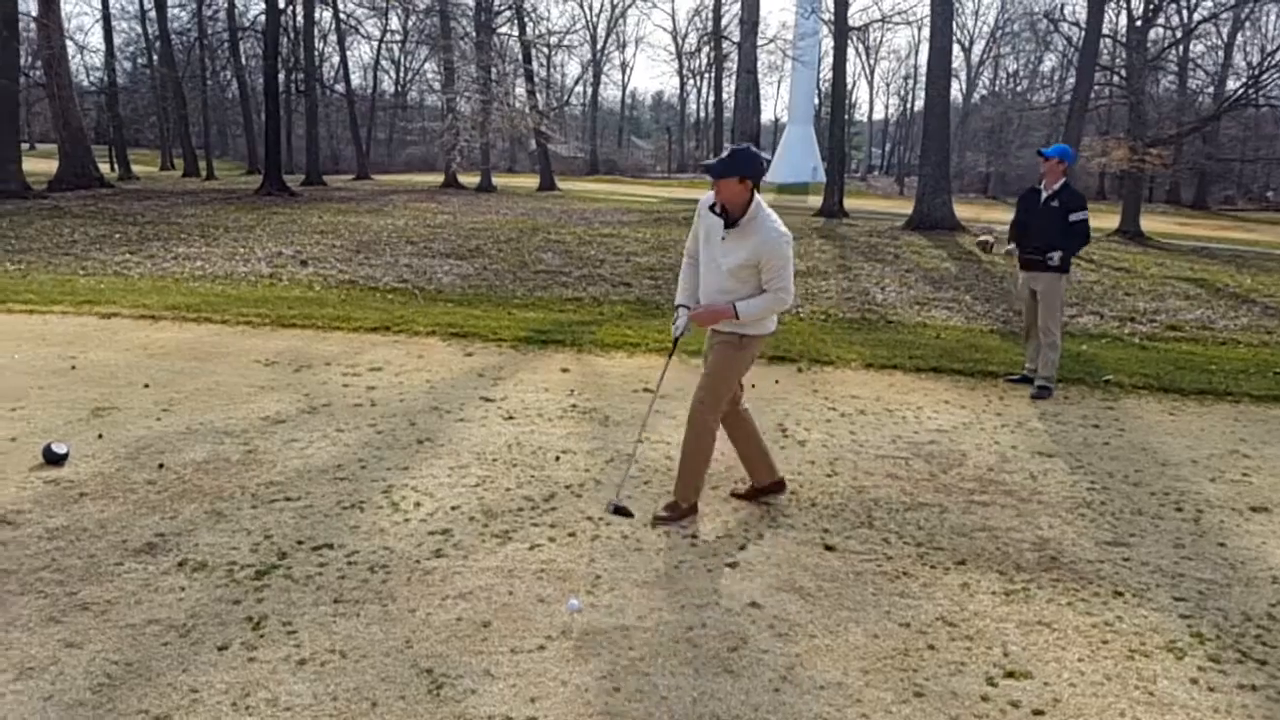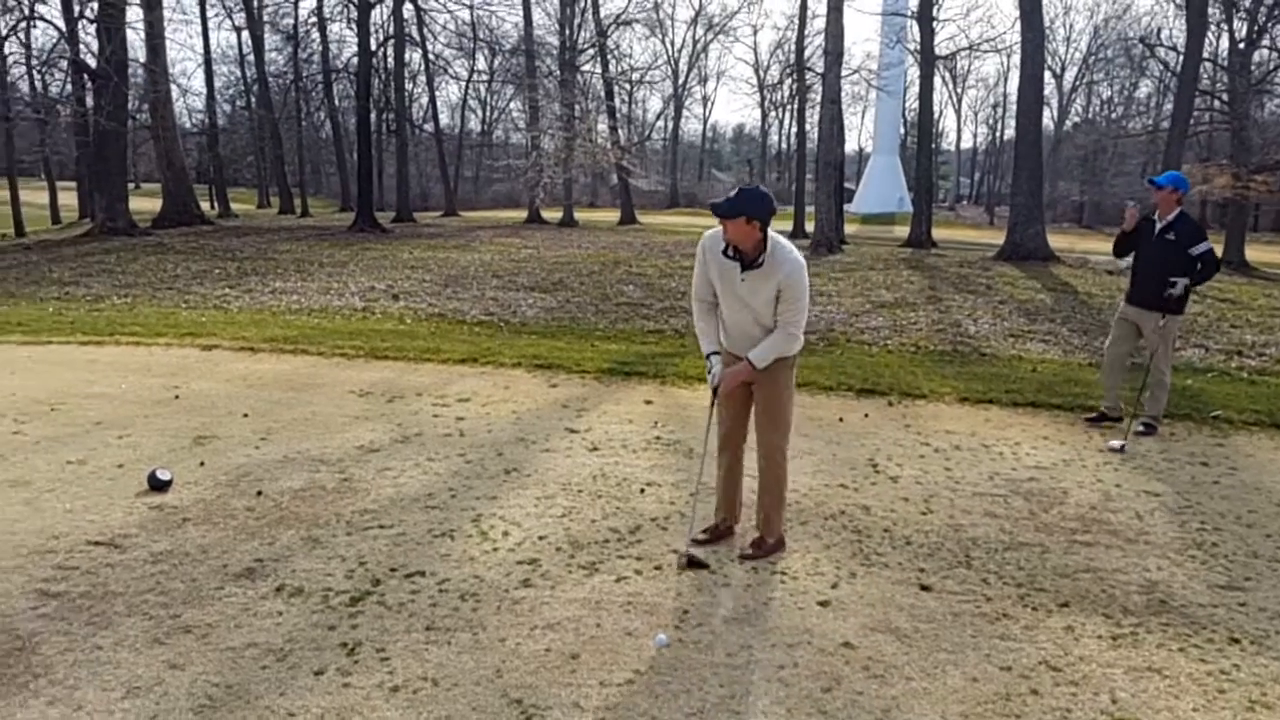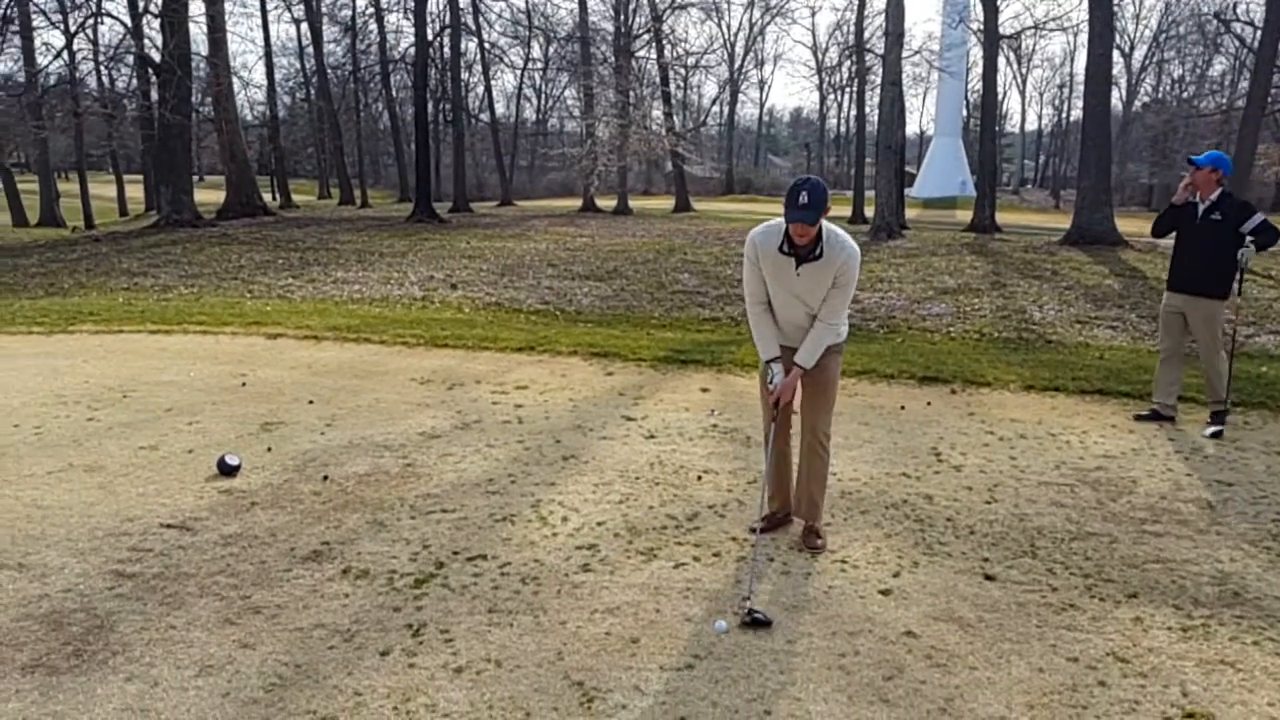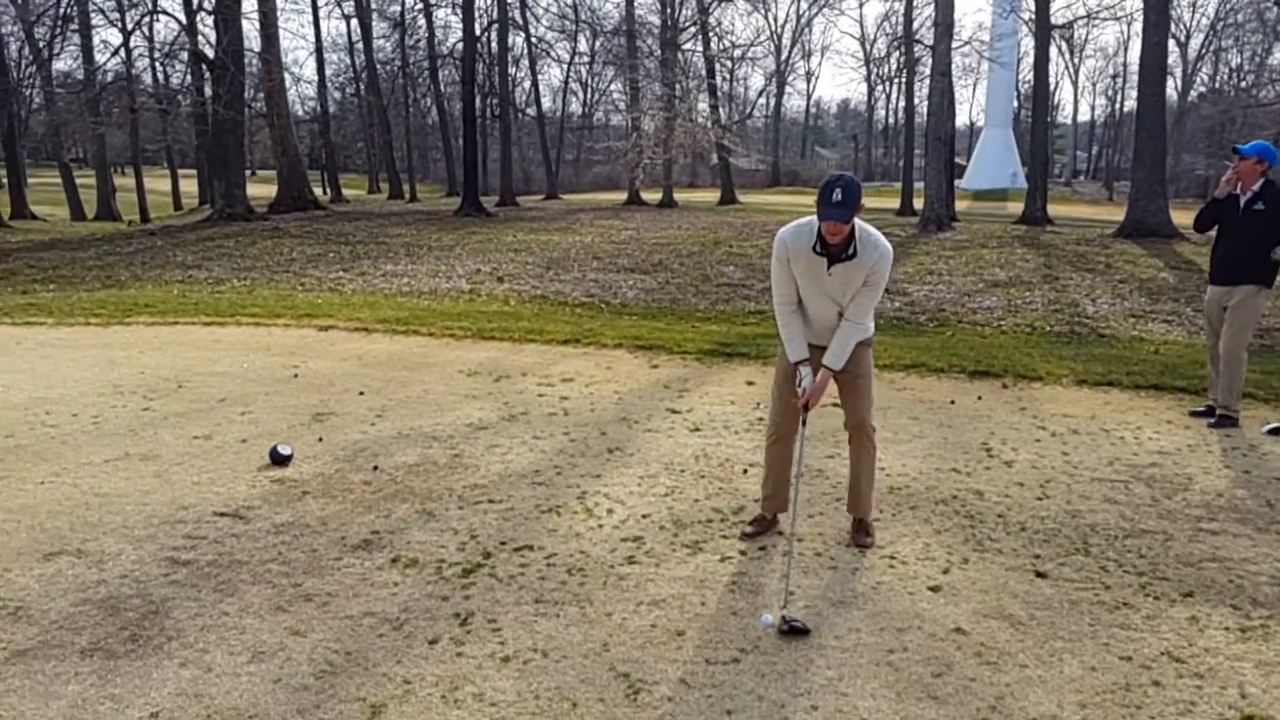
dt=0.7s
person 1, frame 1
left shoulder: (771, 236)
right shoulder: (707, 206)
left elbow: (780, 297)
right elbow: (692, 257)
left wrist: (728, 311)
right wrist: (684, 304)
left hip: (742, 334)
right hip: (717, 328)
left knee: (702, 412)
right knee: (728, 406)
left ankle: (685, 499)
right ankle: (766, 478)
person 1, frame 2
left shoulder: (790, 265)
right shoulder: (710, 245)
left elbow: (789, 332)
right elbow: (703, 303)
left wrist: (745, 368)
right wrist: (712, 355)
left hip: (775, 361)
right hip: (732, 355)
left knee: (771, 447)
right knee: (729, 439)
left ankle: (771, 533)
right ankle: (725, 519)
person 1, frame 3
left shoulder: (846, 252)
right shoulder: (759, 241)
left elbow: (829, 321)
right elbow: (756, 305)
left wrist: (796, 372)
right wrist: (774, 362)
left hip: (823, 348)
right hip: (777, 344)
left knee: (816, 432)
right knee: (774, 427)
left ankle: (811, 519)
right ankle: (780, 506)
person 1, frame 4
left shoulder: (878, 251)
right shoulder: (788, 240)
left elbow: (855, 319)
right elbow: (785, 306)
left wrist: (825, 376)
right wrist: (801, 365)
left hip: (852, 343)
right hip: (800, 340)
left knee: (861, 426)
right knee: (780, 427)
left ankle: (861, 516)
right ankle: (770, 510)
person 2, frame 1
left shoulder: (1073, 198)
right shoulder: (1030, 194)
left elbow: (1082, 235)
right elbow: (1018, 223)
left wrist: (1062, 253)
right wrist: (1013, 243)
left hip: (1052, 272)
right hip: (1027, 270)
left knee: (1048, 328)
right knee: (1030, 324)
left ankle: (1045, 381)
right ankle: (1032, 371)
person 2, frame 2
left shoulder: (1190, 229)
right shoulder: (1144, 223)
left elbow: (1212, 264)
right elbow: (1119, 252)
left wrist: (1188, 281)
right wrist: (1128, 228)
left hip: (1164, 310)
right hip: (1131, 305)
left knee: (1159, 367)
right knee: (1113, 354)
left ankle: (1151, 418)
right ankle: (1111, 409)
person 2, frame 3
left shoulder: (1235, 207)
right shoulder: (1186, 205)
right elbow: (1157, 231)
left wrist: (1252, 247)
right wrist: (1177, 201)
left hip: (1209, 296)
right hip: (1175, 292)
left knee: (1211, 353)
right knee: (1168, 350)
left ankle: (1219, 406)
right ankle: (1163, 407)
person 2, frame 4
right shoulder: (1229, 196)
right elbow: (1200, 225)
right wrist: (1219, 194)
left hip: (1251, 286)
right hip: (1218, 284)
left knee: (1233, 348)
right knee: (1215, 348)
left ankle: (1229, 410)
right ankle: (1217, 402)
